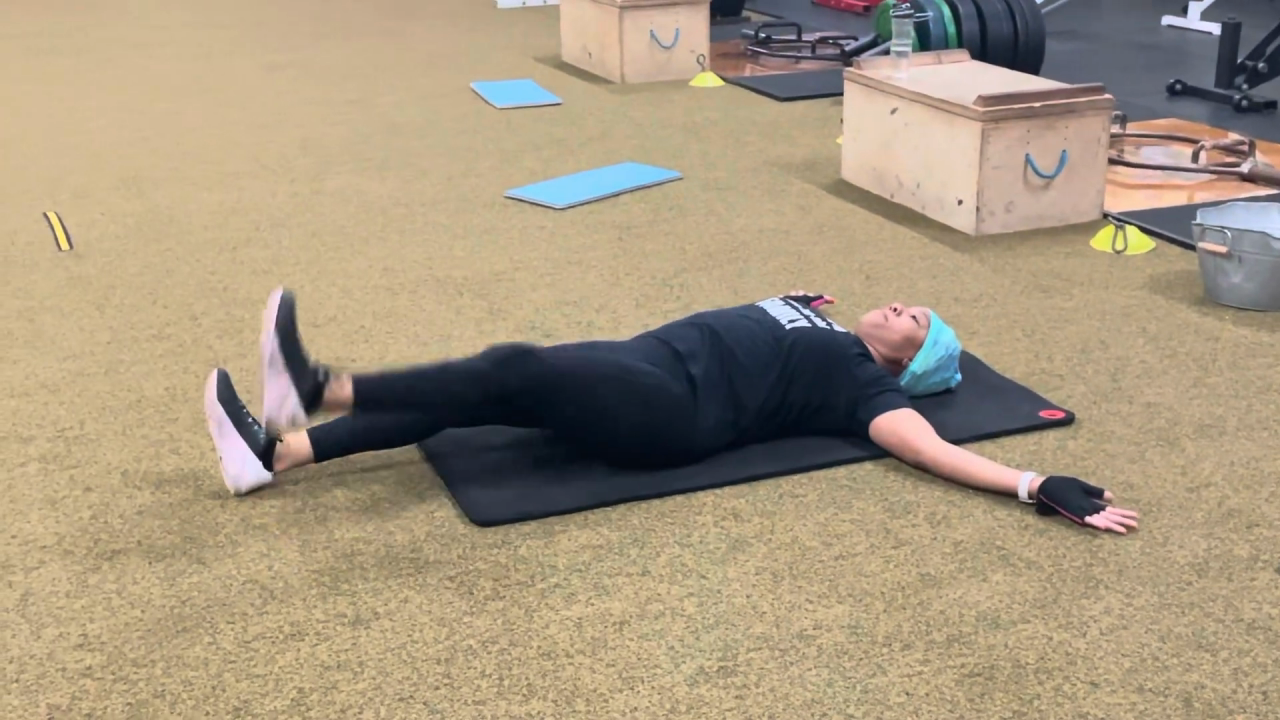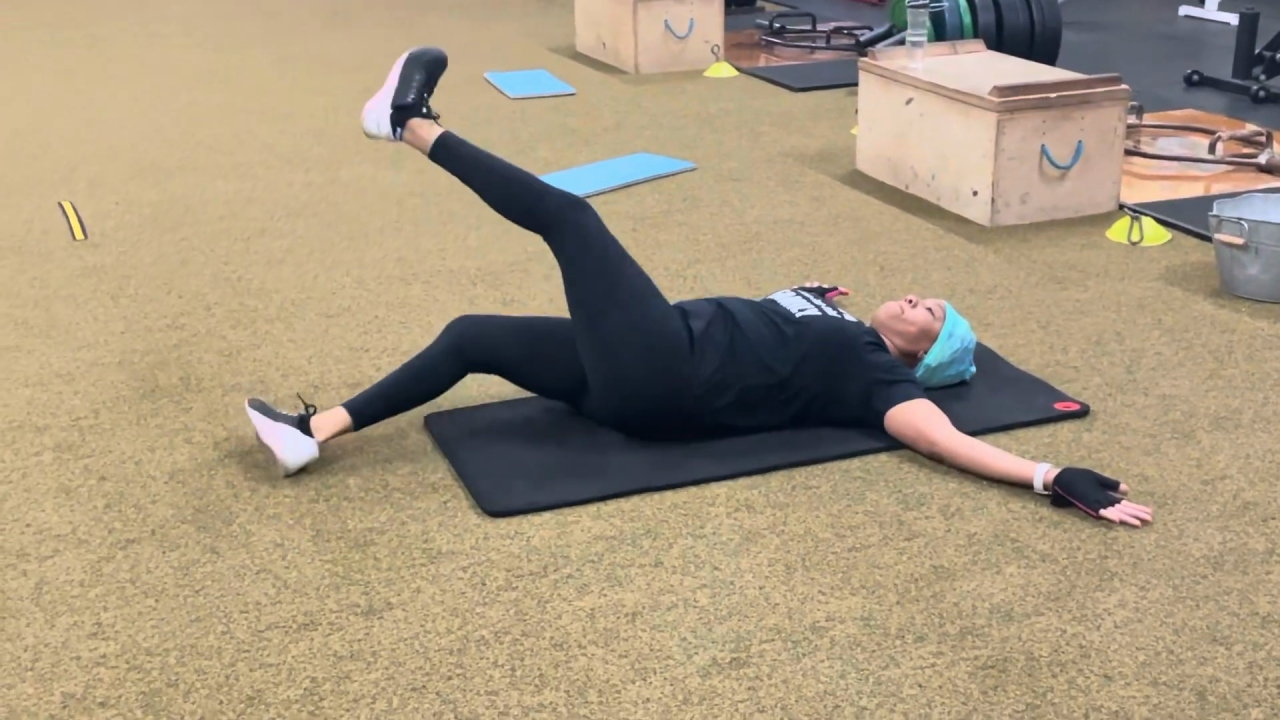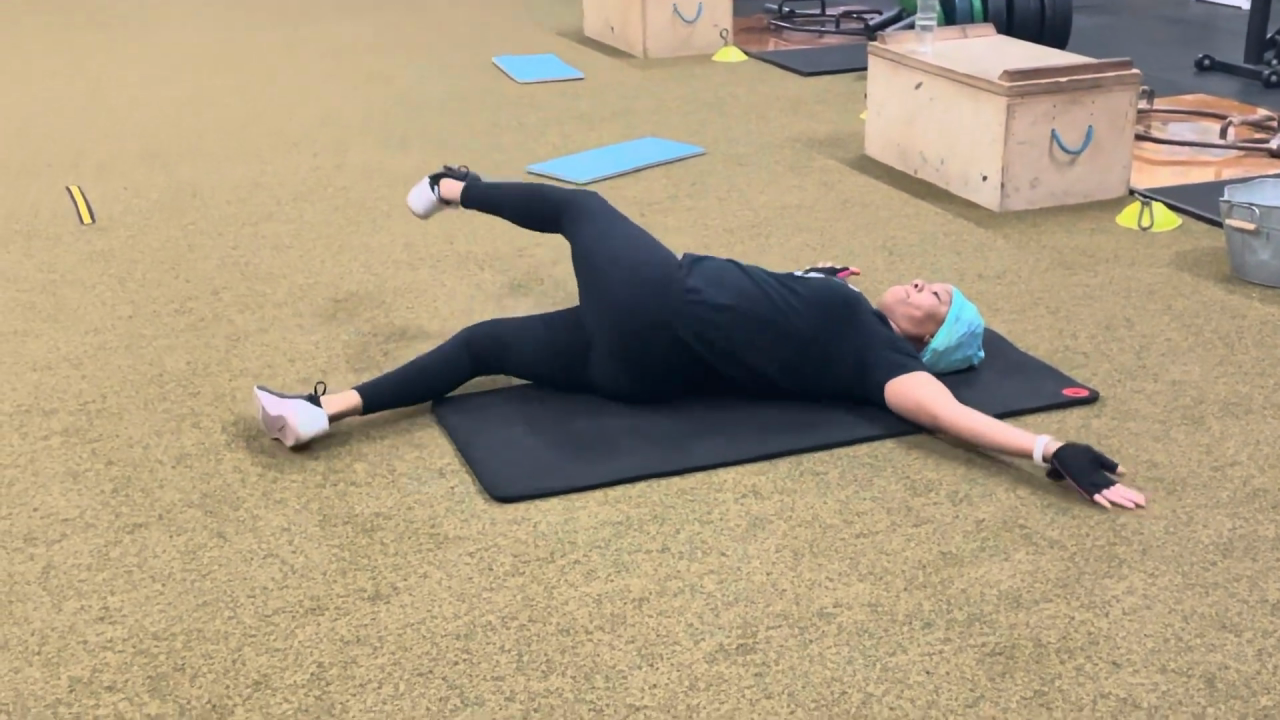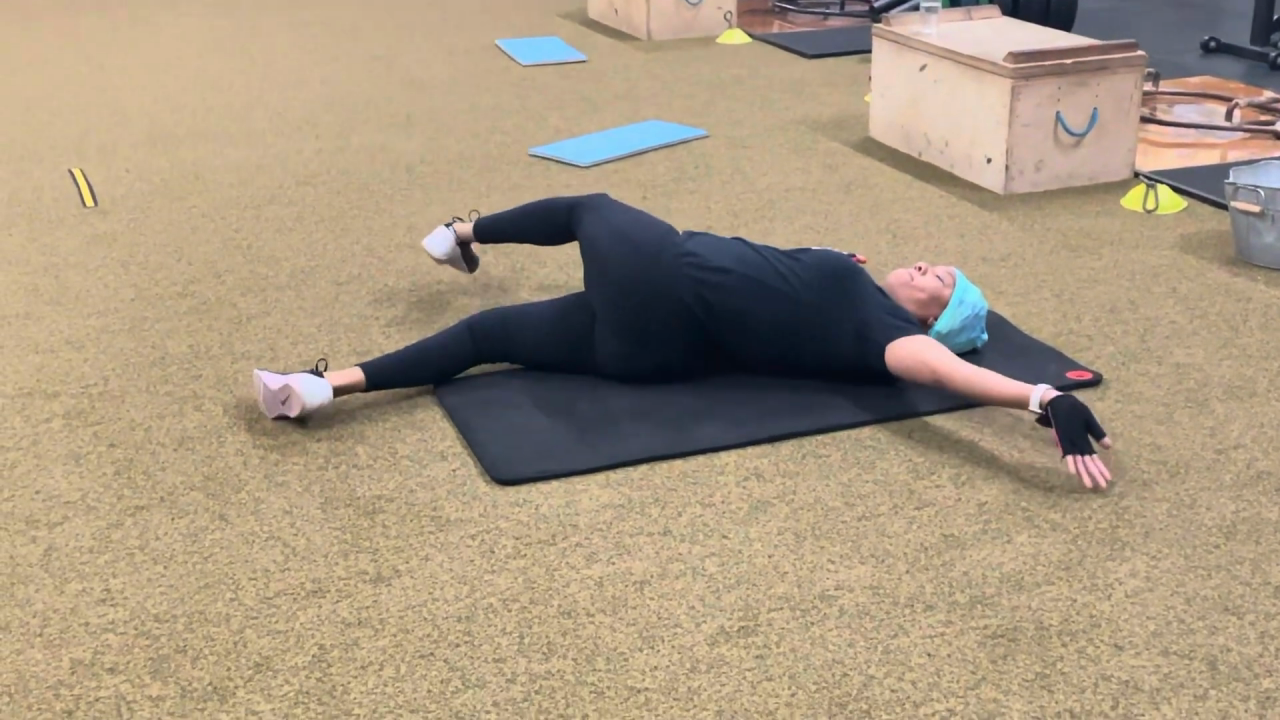
dt=0.5s
person 1, frame 1
left shoulder: (864, 386)
right shoulder: (822, 330)
left elbow: (937, 449)
left wrist: (1042, 485)
right wrist: (785, 300)
left hip: (673, 416)
right hip: (643, 359)
left knee: (511, 371)
right knee: (467, 401)
left ankle: (319, 393)
right ankle: (280, 446)
person 1, frame 2
left shoulder: (878, 377)
right shoulder: (838, 332)
left elbow: (947, 440)
left wrist: (1055, 480)
right wrist: (804, 296)
left hip: (664, 381)
right hip: (649, 374)
left knee: (567, 213)
right knee: (470, 337)
left ankle: (414, 123)
right ankle: (313, 432)
person 1, frame 3
left shoulder: (882, 357)
right shoulder: (854, 326)
left elbow: (945, 411)
left wrist: (1052, 450)
right wrist: (816, 270)
right hip: (650, 363)
left knee: (580, 203)
right knee: (484, 344)
left ankle: (452, 191)
right ankle: (321, 410)
person 1, frame 4
left shoulder: (879, 329)
right shoulder: (858, 299)
left elbow: (942, 367)
left wrist: (1045, 400)
right hip: (657, 341)
left knee: (591, 205)
right knee: (492, 331)
left ankle: (466, 235)
right ankle: (323, 384)
